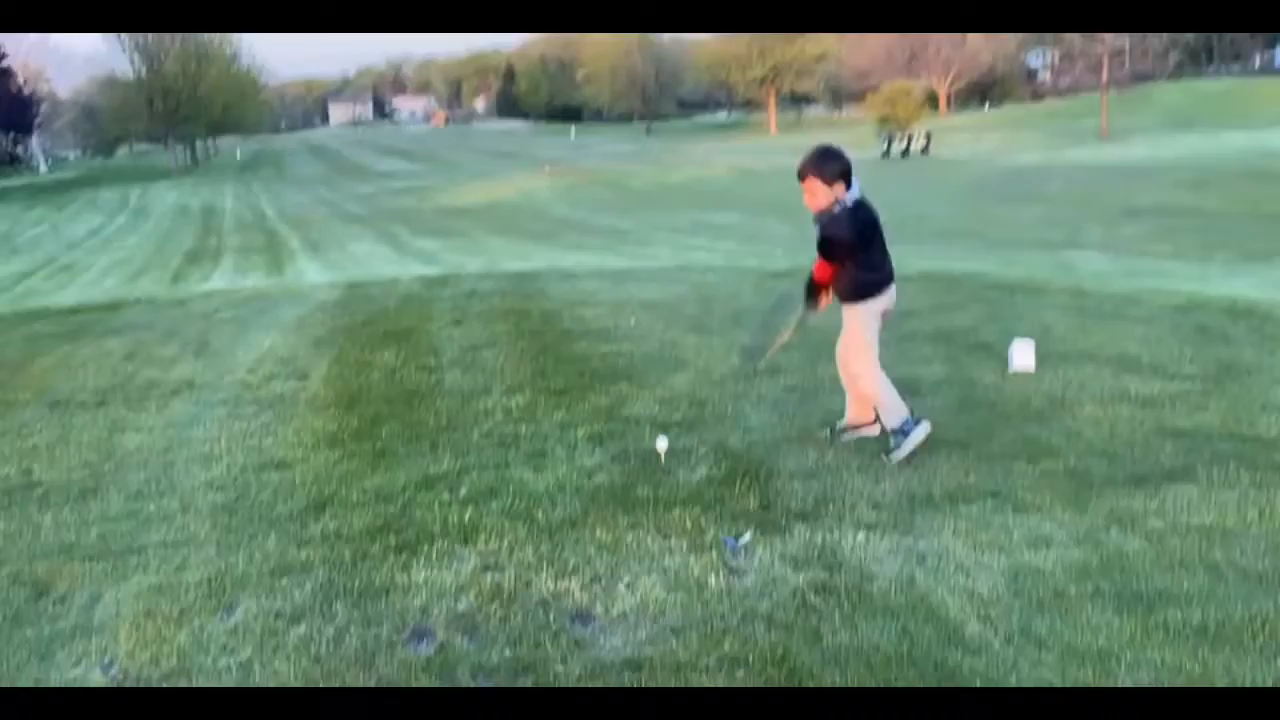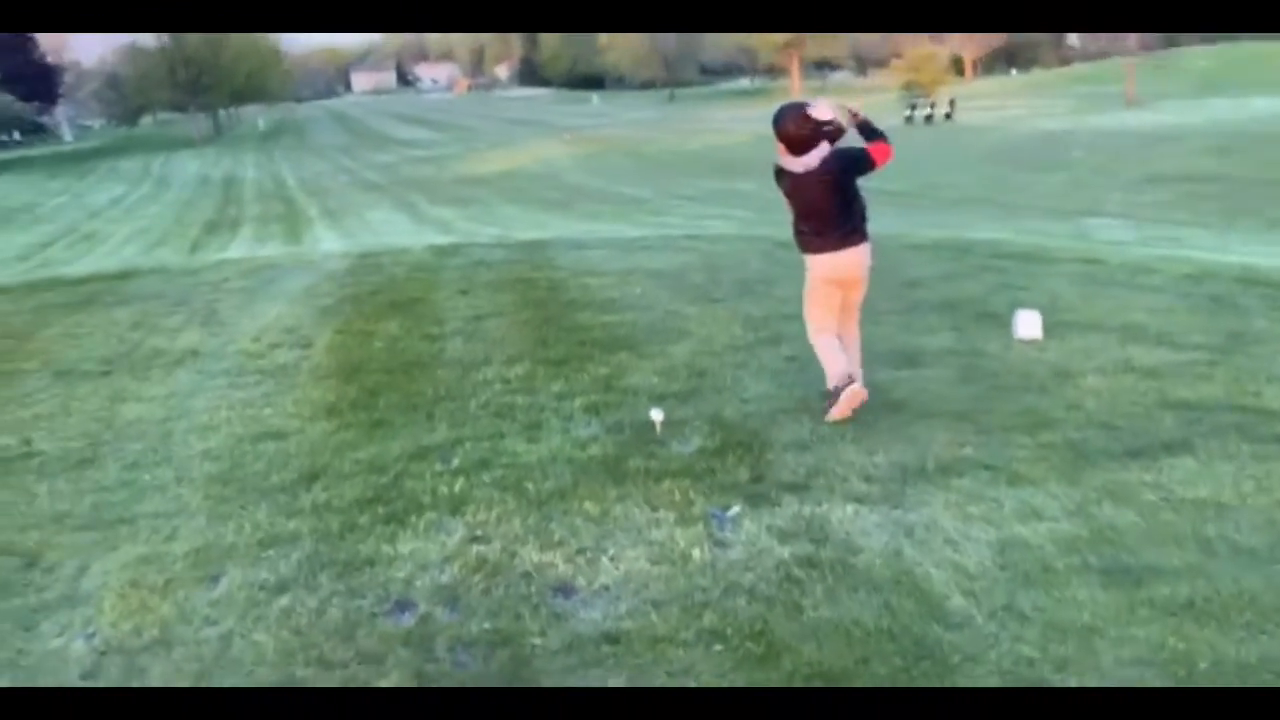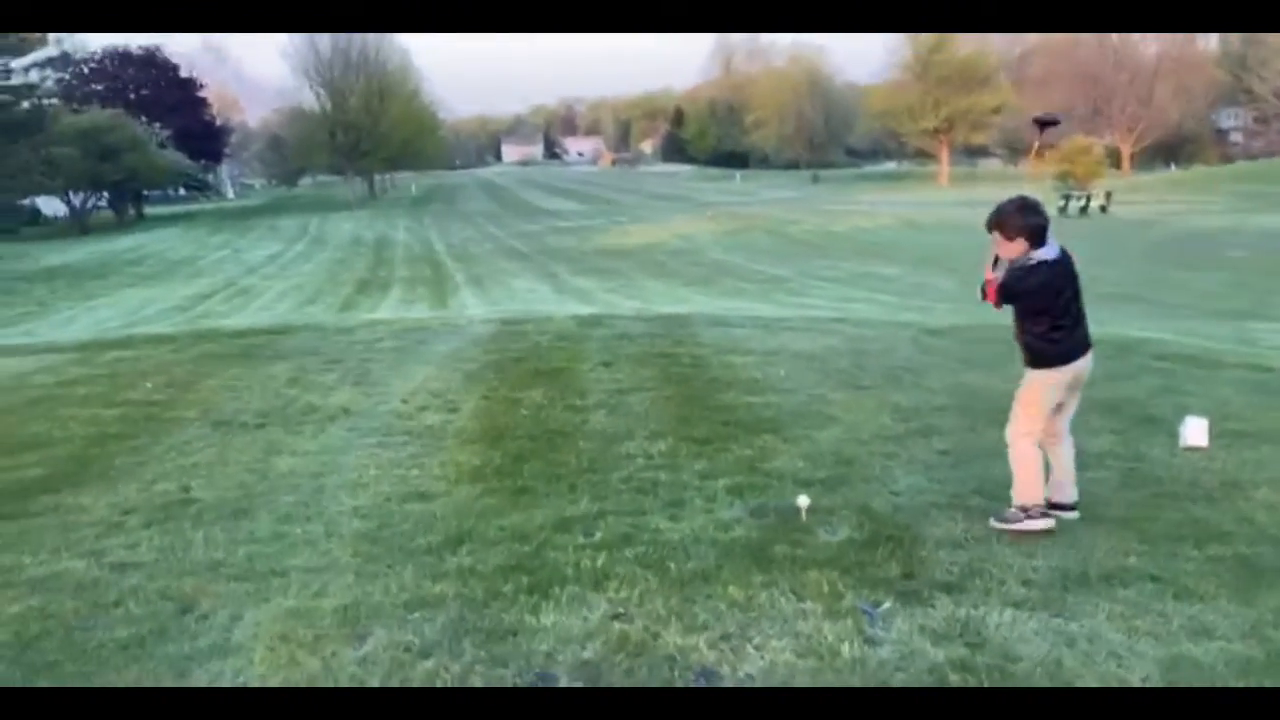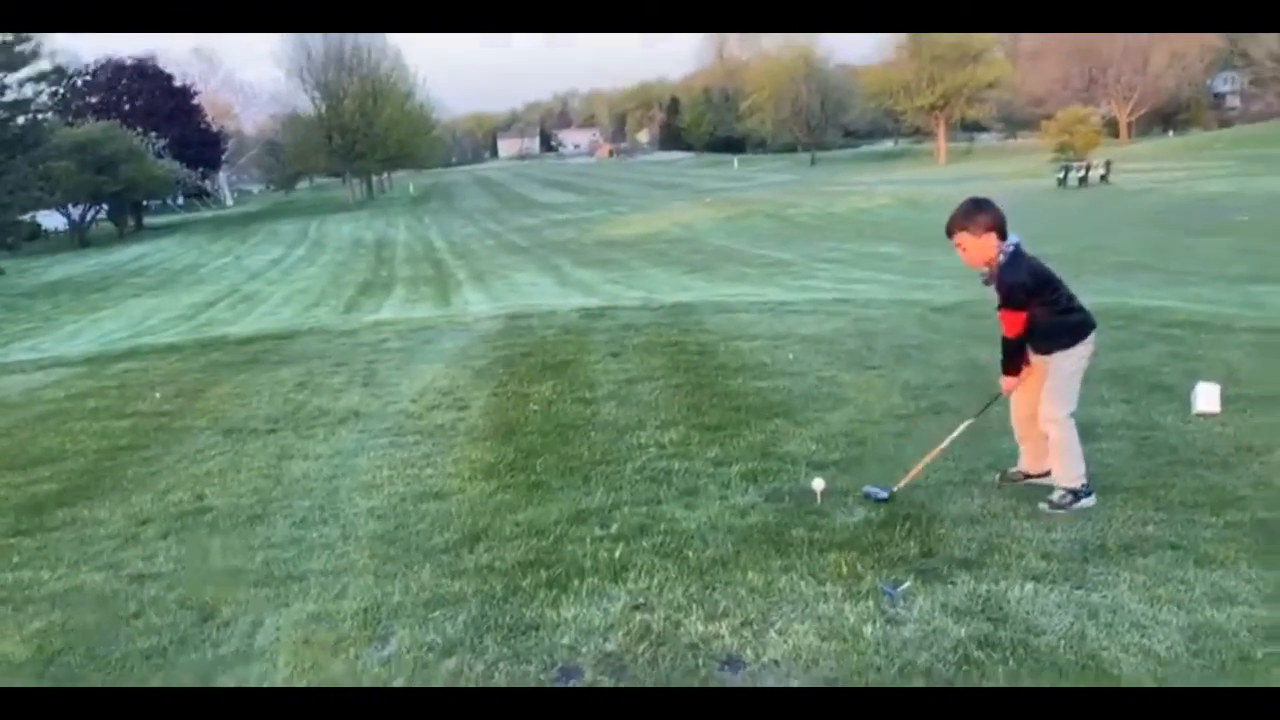
dt=1s
person 1, frame 1
left shoulder: (835, 227)
right shoulder: (855, 206)
left elbow: (824, 266)
left wrist: (815, 293)
right wrist: (826, 289)
left hip: (862, 300)
right hip: (879, 290)
left knee: (863, 366)
right knee: (847, 356)
left ankle: (904, 423)
right ankle: (860, 417)
person 1, frame 2
left shoulder: (783, 175)
right shoulder: (840, 162)
left elbow: (810, 154)
right elbow: (883, 150)
left wrist: (836, 128)
right wrist: (861, 124)
left hip: (821, 260)
right hip: (857, 252)
left knee: (820, 327)
right knee: (849, 321)
left ankle: (842, 381)
right ankle: (853, 382)
person 1, frame 3
left shoulder: (1020, 281)
right shoulder: (1060, 260)
left elbow: (995, 294)
left wrist: (990, 278)
right wrist: (1003, 276)
left hip: (1049, 367)
right hip: (1077, 358)
left knee: (1021, 433)
right knee: (1055, 432)
left ankle: (1030, 508)
right ankle: (1063, 499)
person 1, frame 4
left shoulder: (1015, 277)
right shoulder: (1003, 268)
left elbow: (1013, 330)
right elbow: (1011, 324)
left wrist: (1010, 371)
right wrist: (1020, 362)
left hip: (1070, 343)
right hip: (1043, 344)
left knee: (1053, 413)
right knee: (1023, 404)
left ankle: (1076, 486)
right ankle: (1036, 466)
